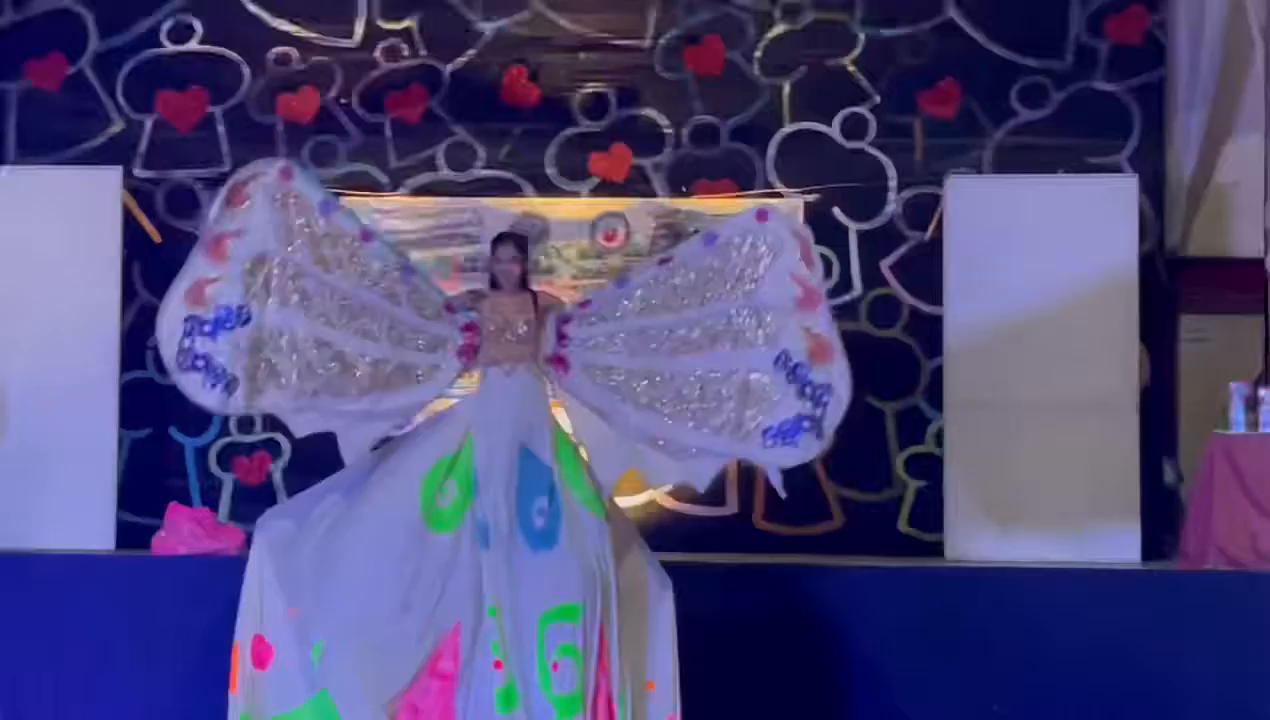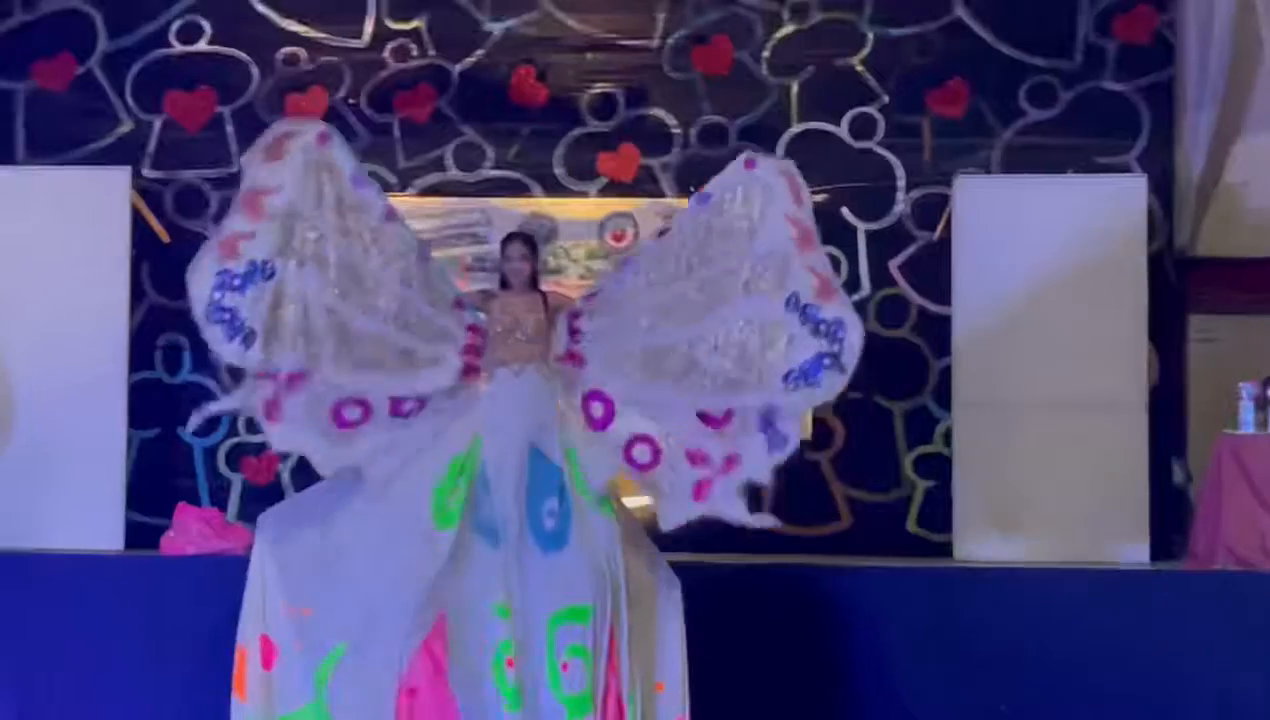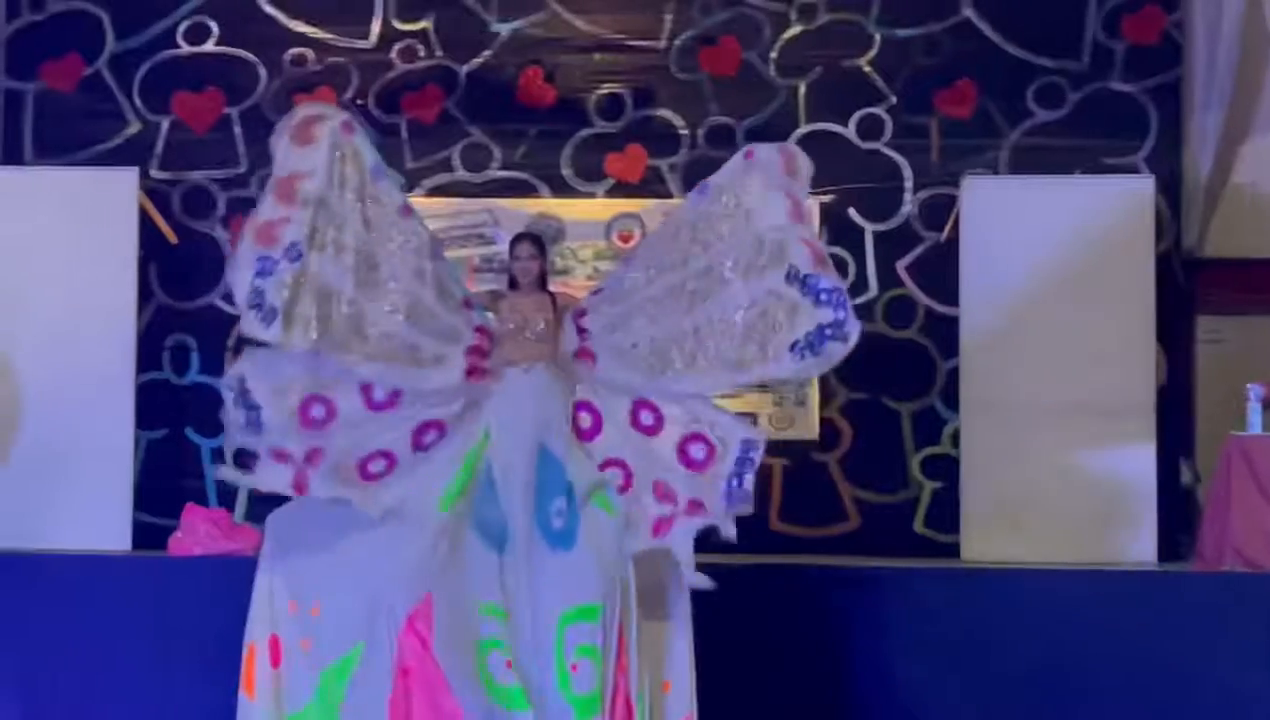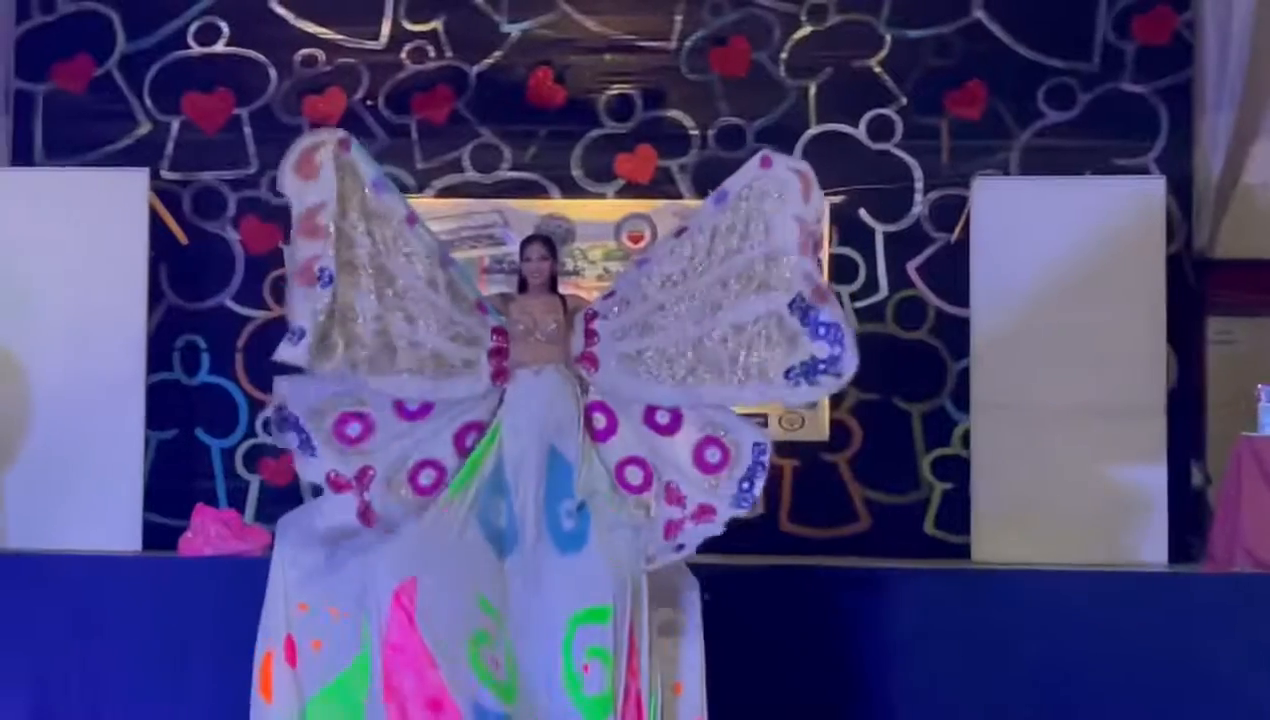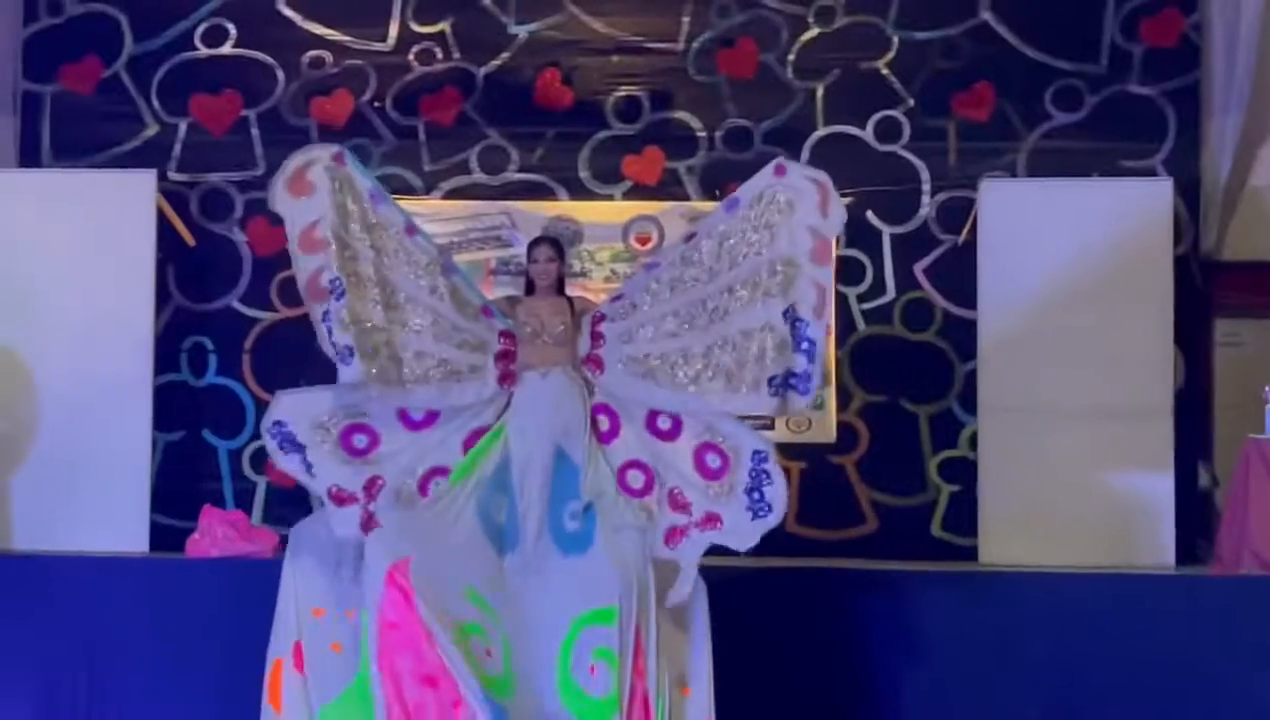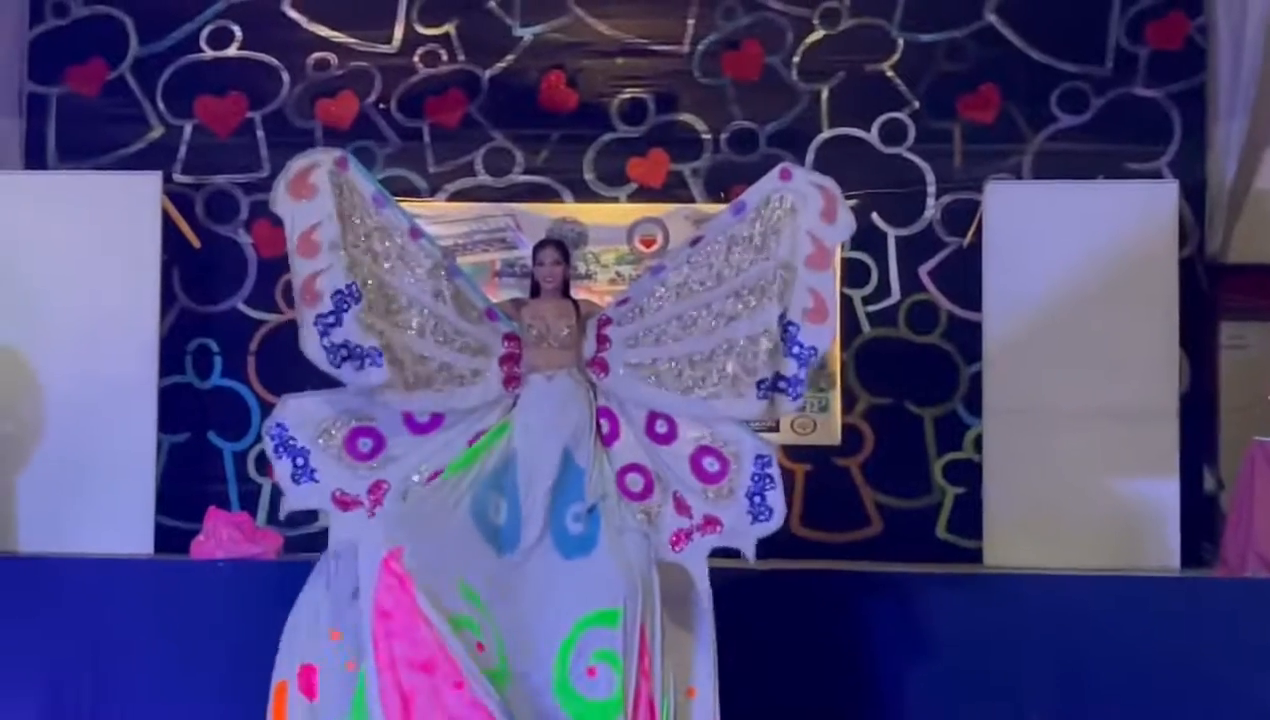
dt=0.2s
person 1, frame 1
left shoulder: (548, 307)
right shoulder: (469, 305)
left elbow: (627, 308)
right elbow: (404, 297)
left hip: (534, 421)
right hip: (482, 419)
left knee: (539, 543)
right knee: (478, 537)
person 1, frame 2
left shoulder: (558, 306)
right shoulder: (479, 305)
left elbow: (632, 298)
right elbow: (409, 283)
left hip: (546, 418)
right hip: (491, 419)
left knee: (552, 537)
right knee: (487, 534)
person 1, frame 3
left shoulder: (567, 306)
right shoulder: (487, 303)
left elbow: (639, 294)
right elbow: (421, 281)
left hip: (554, 418)
right hip: (501, 417)
left knee: (559, 539)
right knee: (496, 531)
person 1, frame 4
left shoulder: (578, 308)
right shoulder: (500, 307)
left elbow: (648, 295)
right elbow: (442, 291)
left hip: (566, 419)
right hip: (514, 419)
left knee: (573, 542)
right knee: (507, 531)
person 1, frame 5
left shoulder: (585, 310)
right shoulder: (506, 309)
left elbow: (649, 307)
right elbow: (443, 296)
left hip: (573, 420)
right hip: (521, 421)
left knee: (580, 541)
right knee: (510, 526)
person 1, frame 6
left shoulder: (590, 313)
right shoulder: (513, 312)
left elbow: (660, 303)
right elbow: (453, 303)
left hip: (579, 422)
right hip: (526, 422)
left knee: (583, 545)
right knee: (508, 528)
